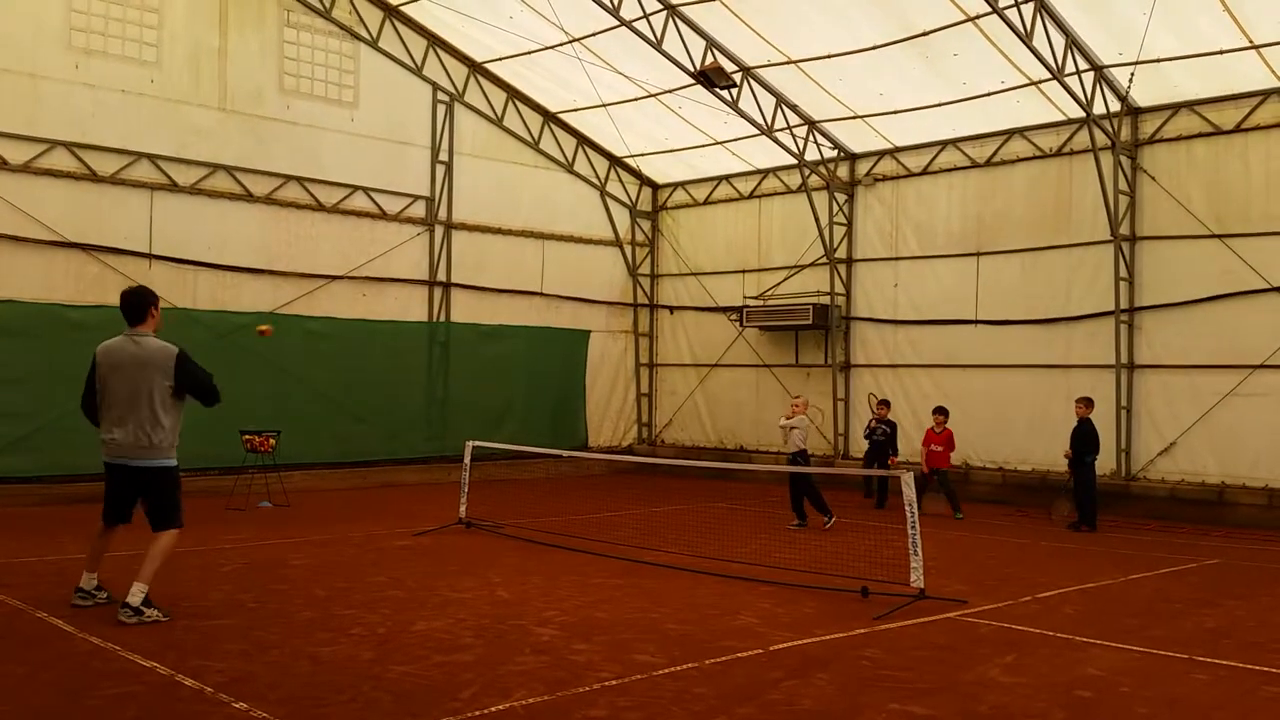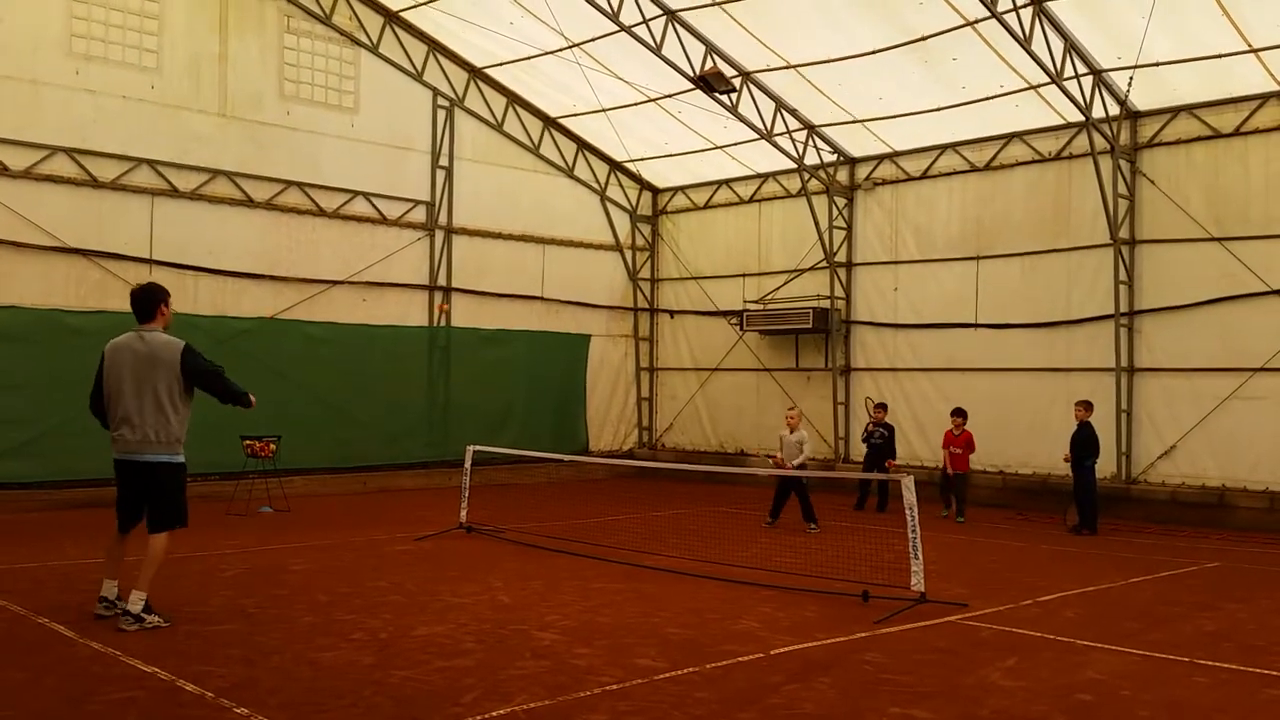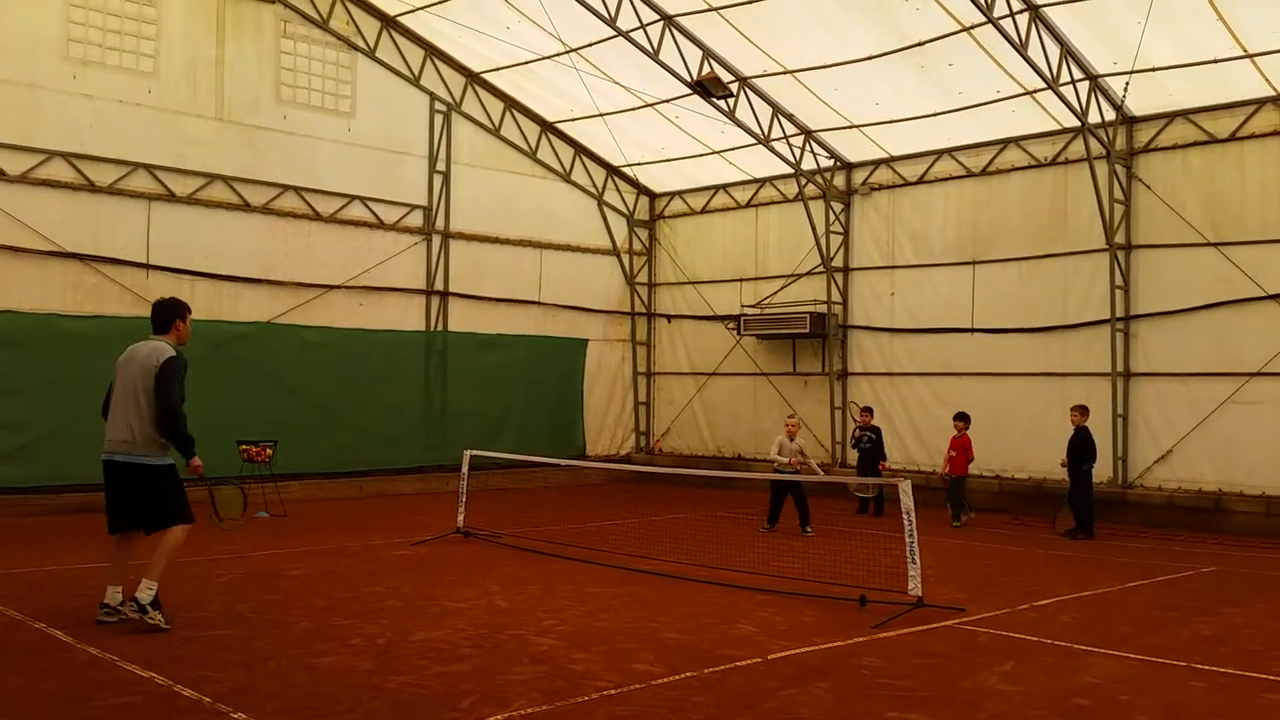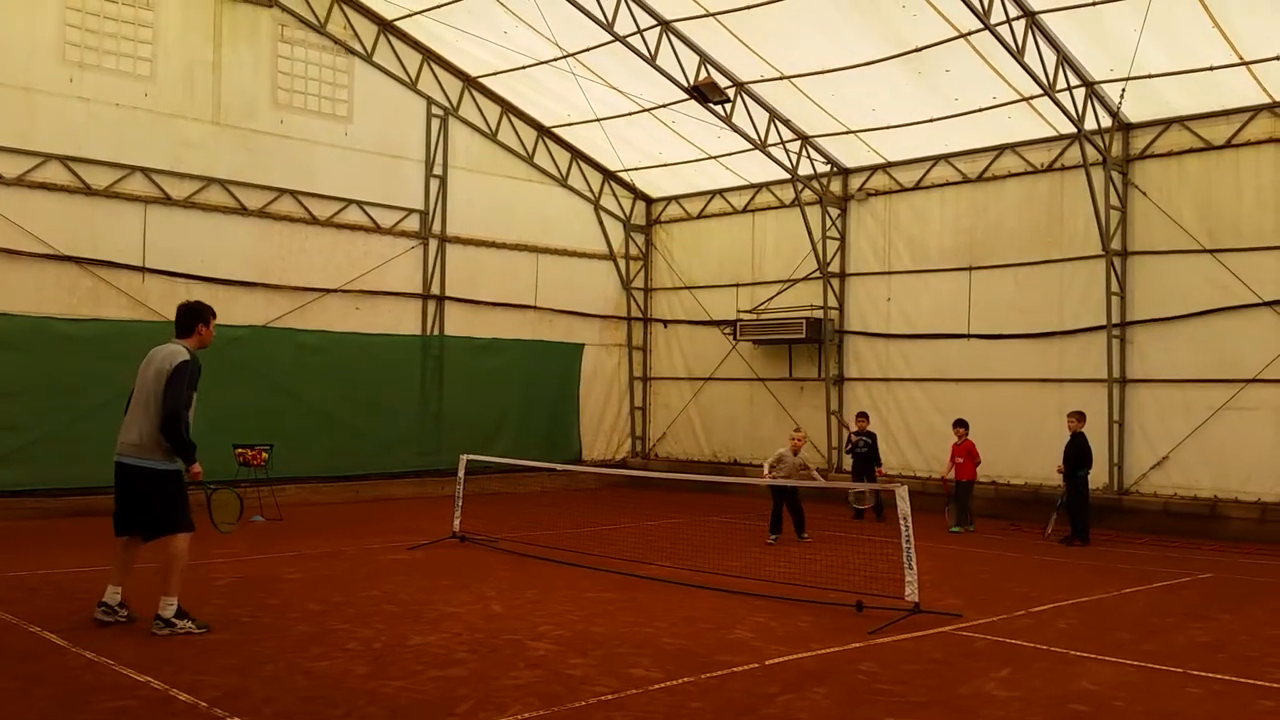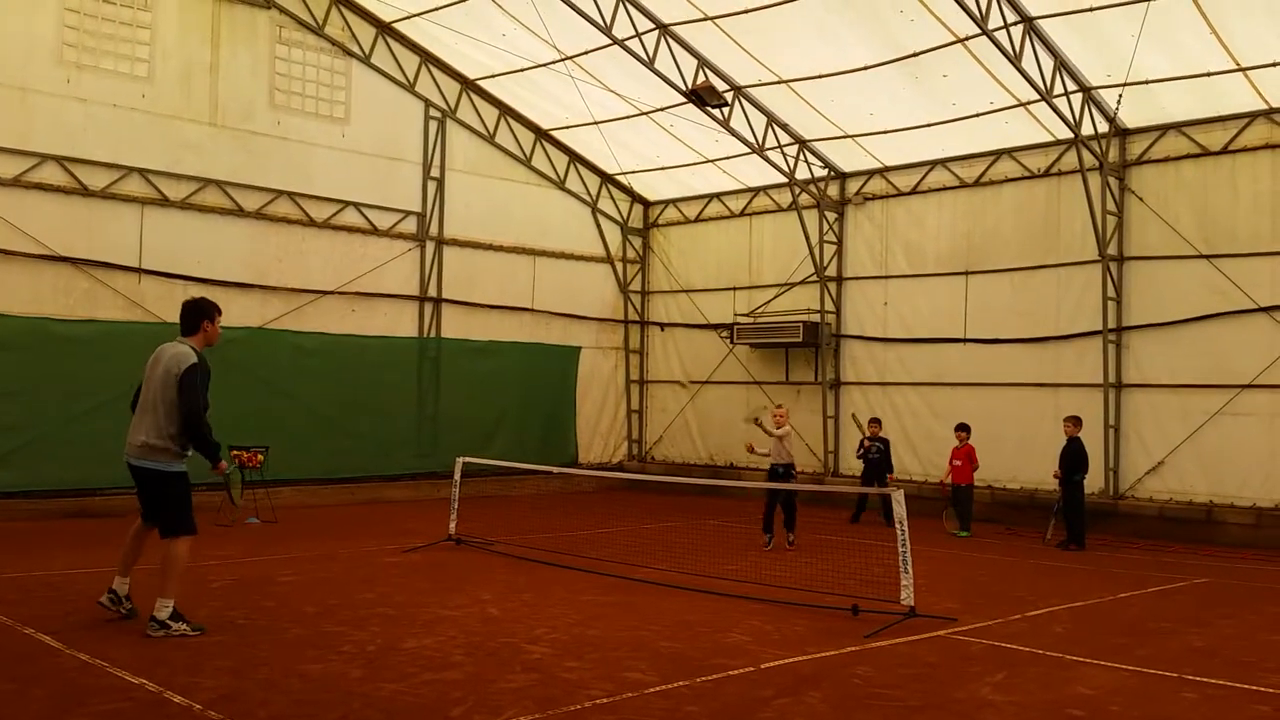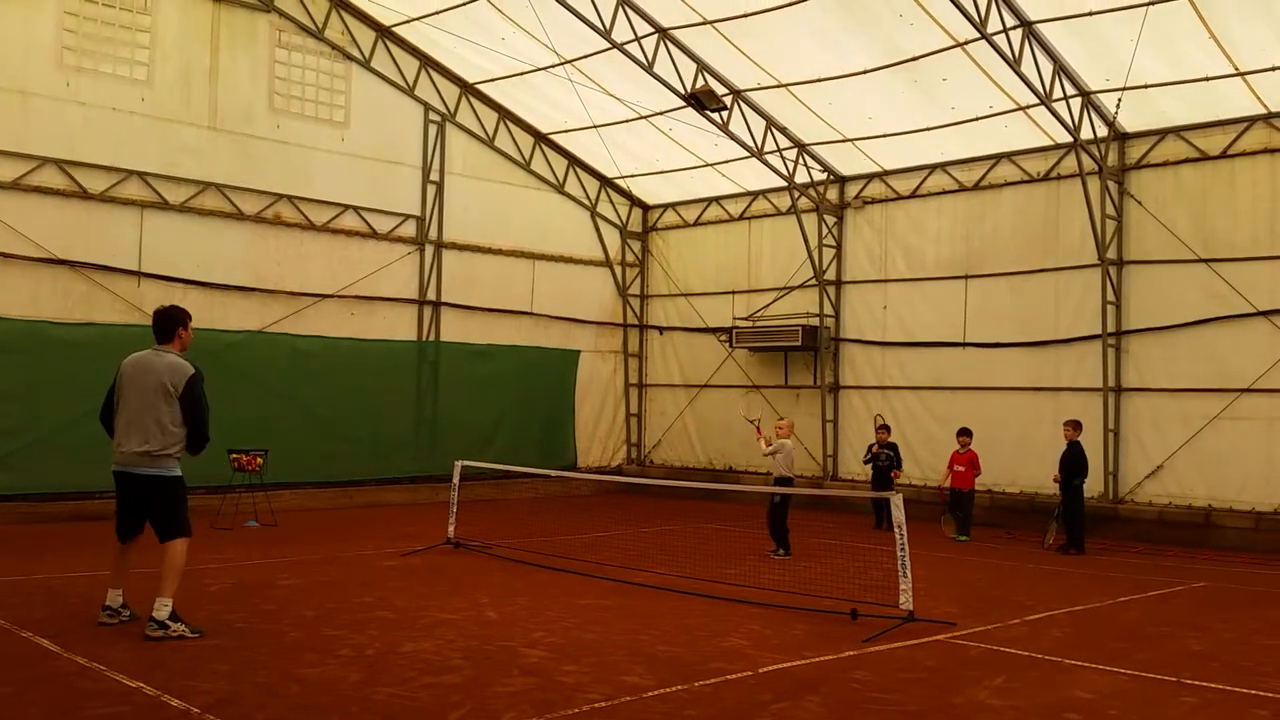
dt=0.4s
person 1, frame 1
left shoulder: (103, 352)
right shoulder: (171, 355)
left elbow: (88, 405)
right elbow: (210, 395)
left hip: (115, 455)
right hip: (156, 459)
left knee: (110, 522)
right knee: (167, 529)
left ankle: (86, 587)
right ankle: (136, 601)
person 1, frame 2
left shoulder: (113, 349)
right shoulder: (177, 350)
left elbow: (97, 404)
right elbow: (216, 382)
right wrist: (245, 398)
left hip: (125, 454)
right hip: (164, 455)
left knee: (124, 526)
right knee: (161, 530)
left ankle: (108, 597)
right ankle: (136, 608)
person 1, frame 3
left shoulder: (128, 354)
right shoulder: (169, 358)
left elbow: (108, 408)
right elbow: (171, 412)
right wrist: (190, 452)
left hip: (114, 454)
right hip: (149, 458)
left knee: (125, 529)
right knee: (178, 523)
left ankle: (111, 602)
right ankle: (145, 597)
person 1, frame 4
left shoulder: (156, 354)
right shoulder: (186, 362)
right elbow: (174, 416)
right wrist: (190, 457)
left hip: (127, 456)
right hip: (156, 462)
left knee: (133, 533)
right knee: (180, 533)
left ankle: (111, 602)
right ankle: (168, 614)
person 1, frame 5
left shoulder: (161, 352)
right shoulder: (193, 364)
left elbow: (138, 403)
right elbow: (195, 420)
right wrist: (215, 456)
left hip: (138, 452)
right hip: (163, 459)
left knee: (149, 520)
right knee: (179, 535)
left ankle: (118, 591)
right ankle: (164, 616)
person 1, frame 6
left shoulder: (128, 364)
right shoulder: (186, 373)
left elbow: (106, 415)
right elbow: (199, 427)
right wrist: (191, 446)
left hip: (123, 465)
right hip: (161, 468)
left knee: (128, 536)
right knee: (177, 539)
left ankle: (112, 605)
right ankle: (162, 616)
